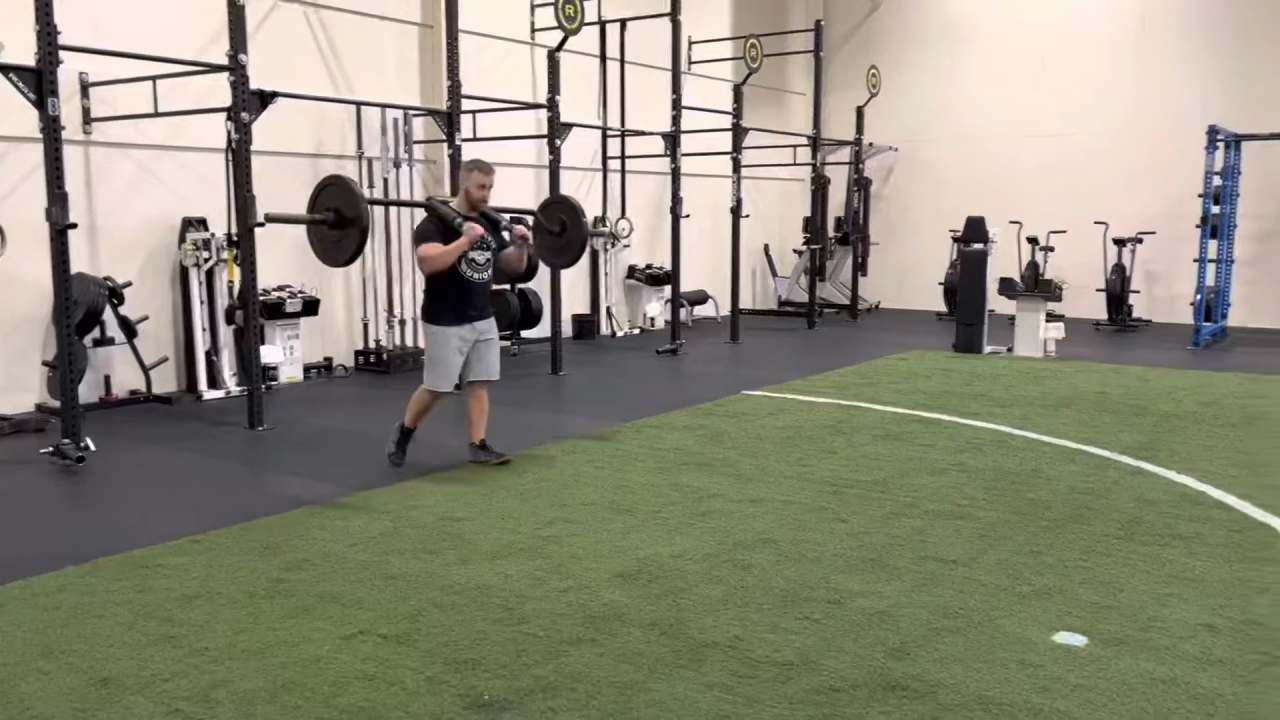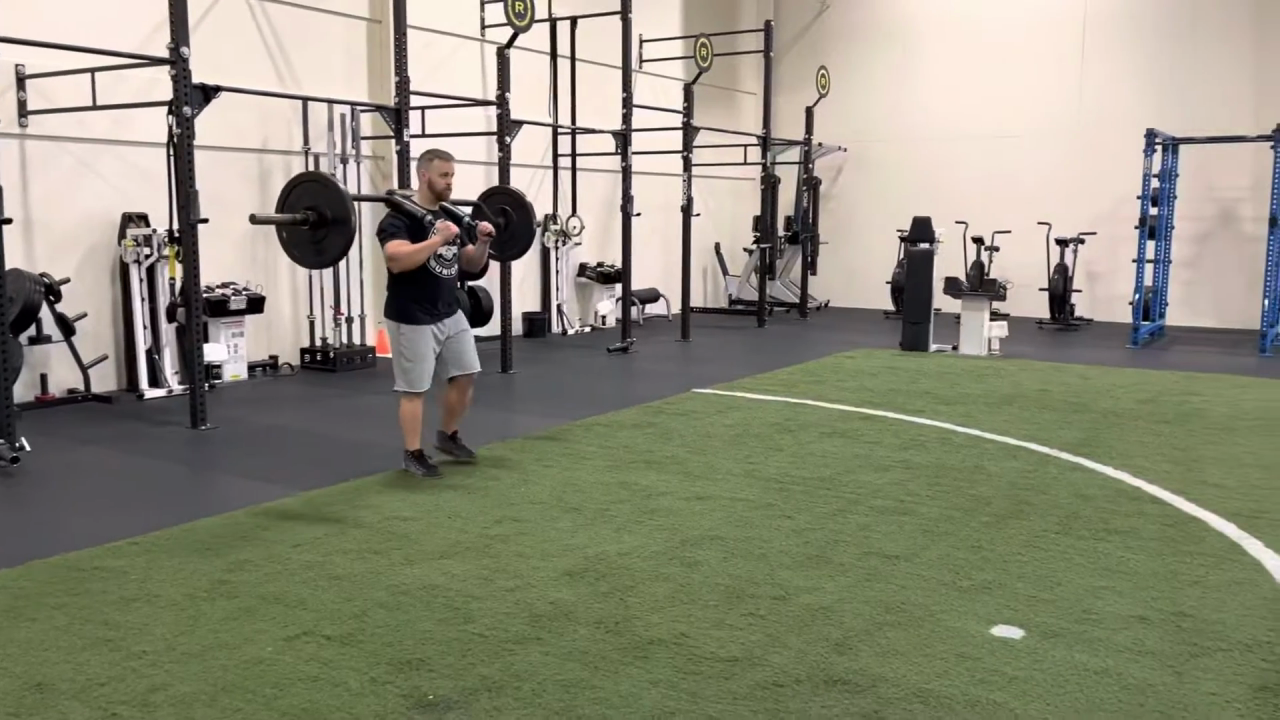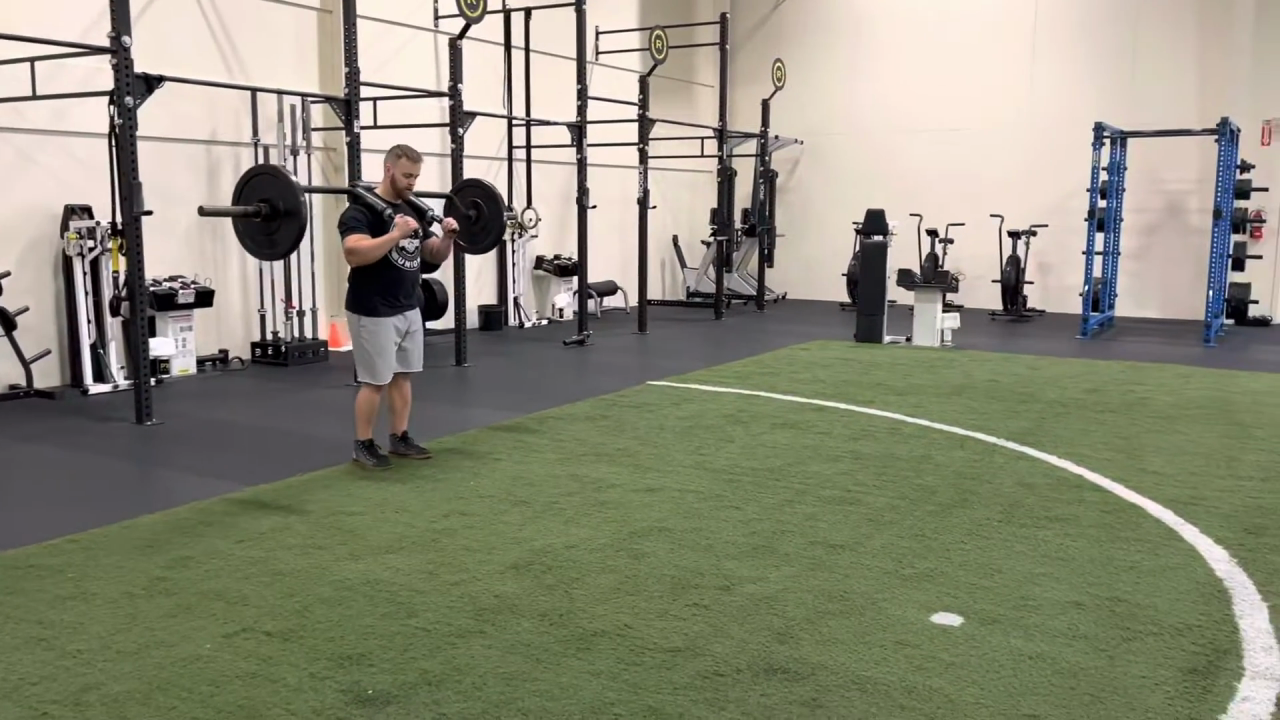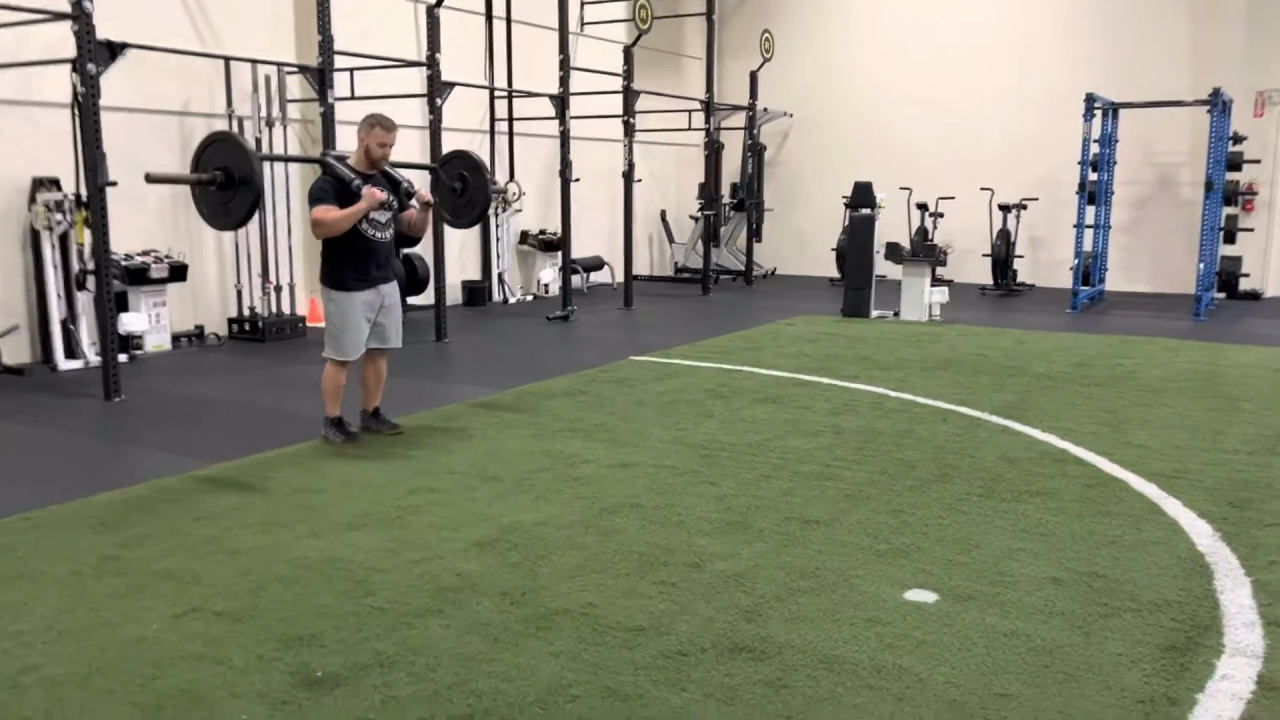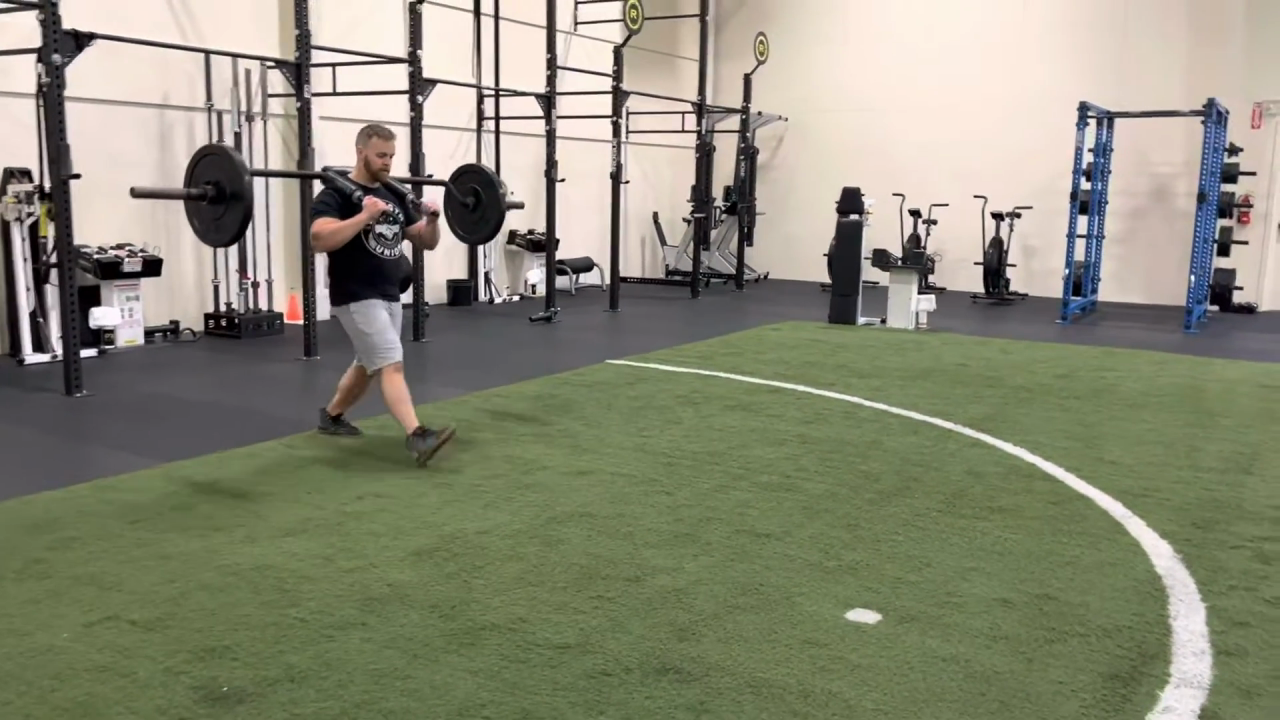
dt=0.7s
person 1, frame 1
left shoulder: (490, 224)
right shoulder: (437, 223)
left elbow: (514, 266)
right elbow: (428, 263)
left wrist: (521, 245)
right wrist: (465, 240)
left hip: (483, 319)
right hip: (445, 322)
left knee: (478, 383)
right knee: (437, 387)
left ankle: (478, 445)
right ankle: (403, 432)
person 1, frame 2
left shoulder: (450, 218)
right shoulder: (400, 218)
left elbow: (473, 264)
right elbow: (397, 260)
left wrist: (483, 242)
right wrist: (439, 238)
left hip: (450, 314)
right hip: (413, 319)
left knee: (465, 376)
right knee: (414, 389)
left ankle: (448, 436)
right ankle: (413, 454)
person 1, frame 3
left shoulder: (412, 211)
right shoulder: (361, 211)
left elbow: (435, 256)
right elbow: (354, 254)
left wrist: (448, 237)
right wrist: (396, 234)
left hip: (409, 309)
right hip: (374, 312)
left knee: (402, 375)
right knee: (375, 381)
left ankle: (400, 438)
right ankle: (363, 444)
person 1, frame 4
left shoulder: (389, 183)
right shoulder: (332, 181)
left elbow: (415, 229)
right elbow: (320, 226)
left wrist: (424, 208)
right wrist: (364, 204)
left hip: (386, 282)
right hip: (347, 286)
left knee: (379, 351)
right knee: (341, 357)
left ankle: (371, 414)
right ankle: (332, 422)
person 1, frame 5
left shoulder: (393, 196)
right shoulder: (335, 195)
left elbow: (426, 242)
right elbow: (320, 239)
left wrist: (431, 219)
right wrist: (364, 216)
left hip: (389, 296)
right hip: (356, 297)
left knee: (368, 364)
right knee: (391, 364)
left ankle: (332, 417)
right ankle: (416, 435)
